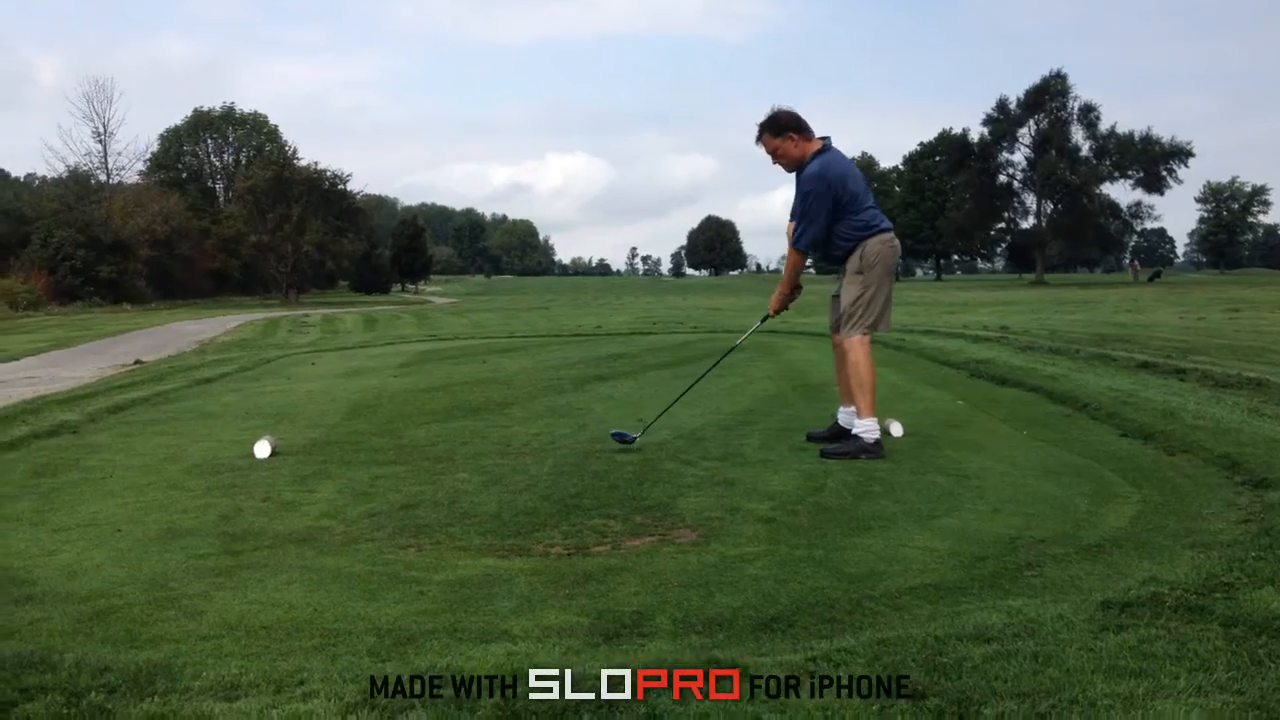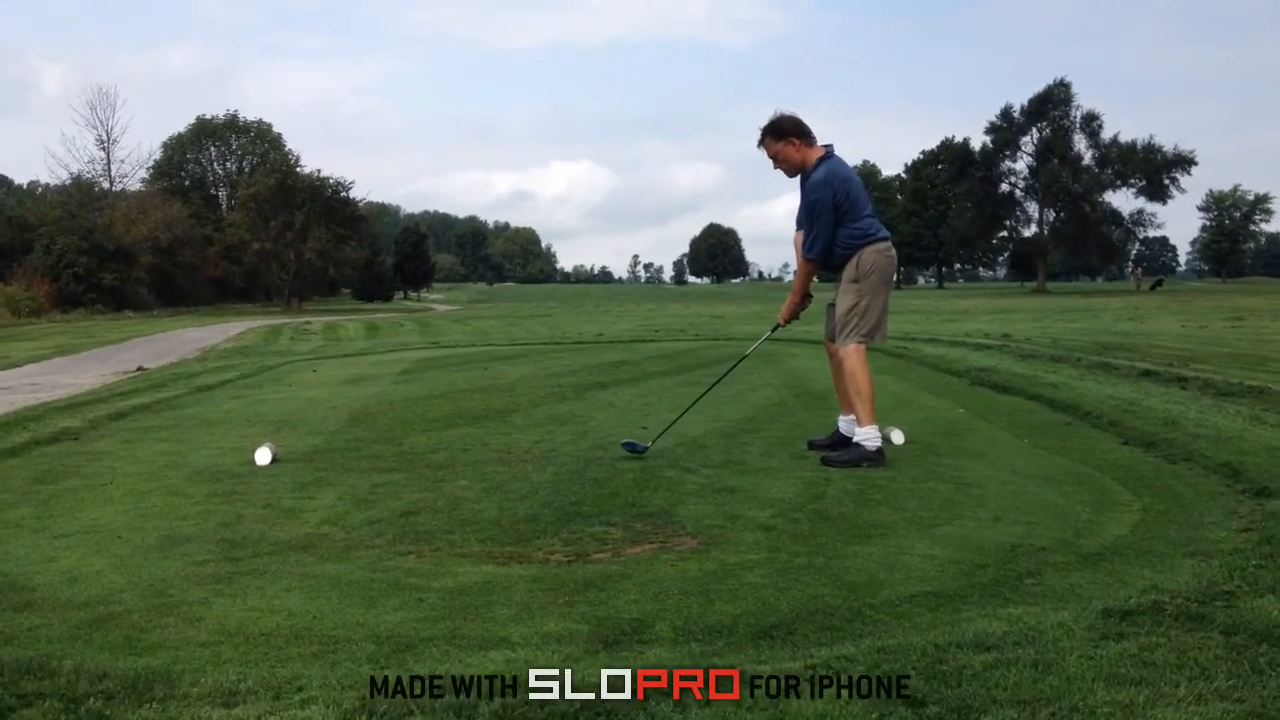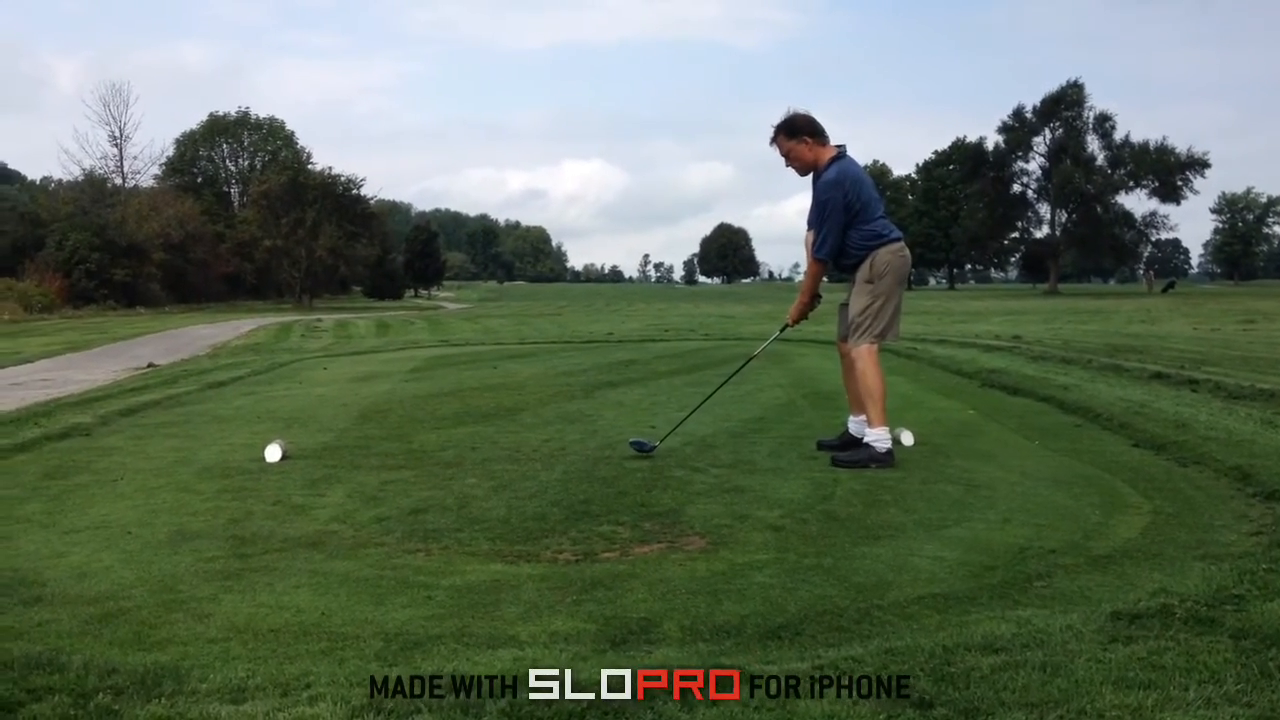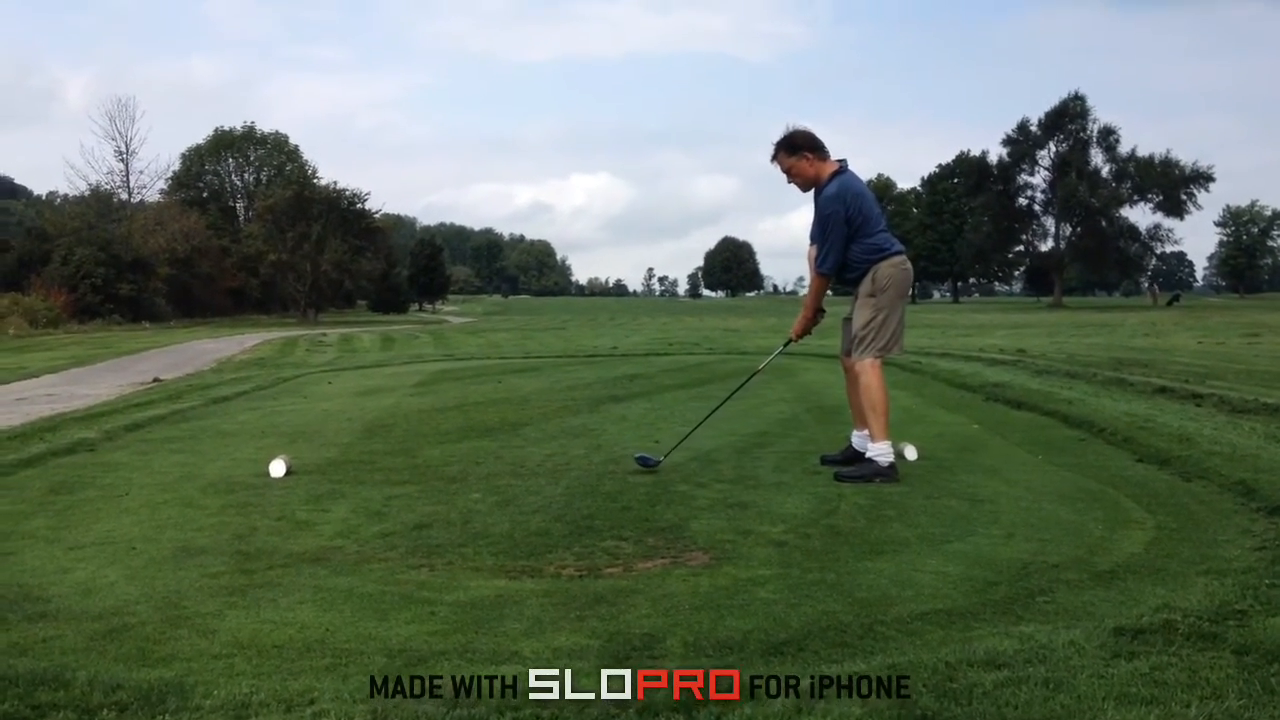
dt=1s
person 1, frame 1
left shoulder: (818, 174)
right shoulder: (815, 162)
left elbow: (803, 242)
right elbow: (796, 223)
left wrist: (783, 289)
right wrist: (792, 279)
left hip: (871, 251)
right hip: (860, 254)
left knee: (855, 337)
right knee: (840, 336)
left ankle: (868, 435)
right ankle: (848, 421)
person 1, frame 2
left shoulder: (822, 181)
right shoulder: (819, 170)
left elbow: (814, 250)
right elbow: (803, 232)
left wrist: (795, 298)
right wrist: (801, 288)
left hip: (867, 260)
right hip: (857, 262)
left knee: (851, 346)
right knee: (835, 344)
left ankle: (869, 442)
right ankle: (849, 429)
person 1, frame 3
left shoulder: (832, 181)
right shoulder: (833, 169)
left elbow: (824, 250)
right elbow: (815, 233)
left wrist: (804, 299)
right wrist: (810, 287)
left hip: (881, 260)
right hip: (870, 261)
left knee: (863, 346)
right knee: (847, 344)
left ankle: (879, 443)
right ankle: (858, 429)
person 1, frame 4
left shoulder: (834, 195)
right shoulder: (834, 183)
left elbow: (826, 265)
right elbow: (817, 247)
left wrist: (807, 314)
right wrist: (814, 302)
left hip: (883, 274)
right hip: (873, 276)
left knee: (866, 360)
right knee: (850, 358)
left ankle: (881, 458)
right ankle: (862, 444)
